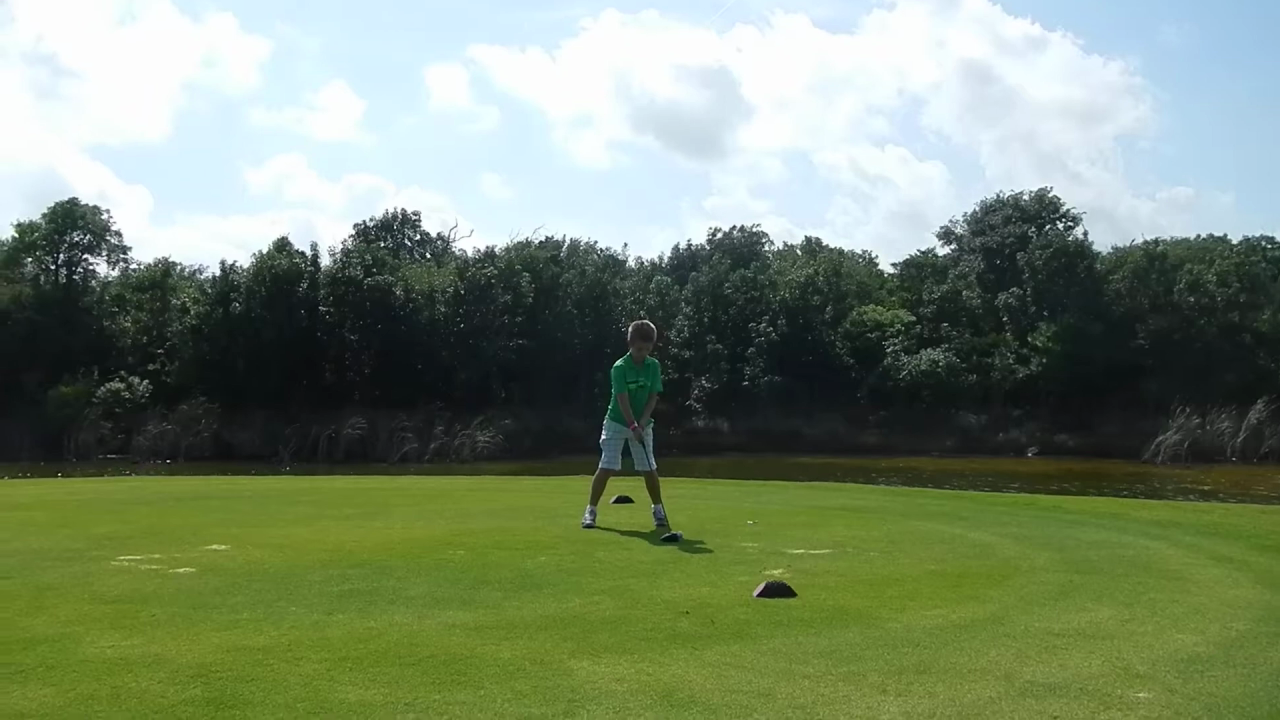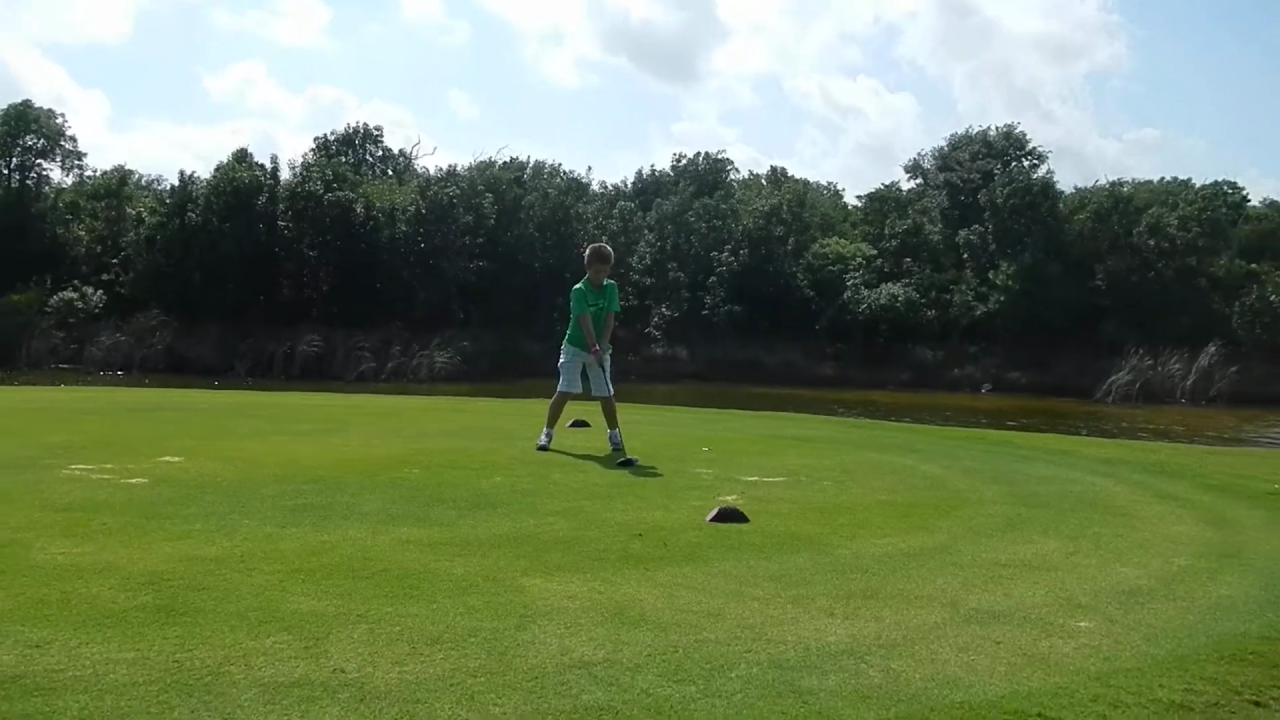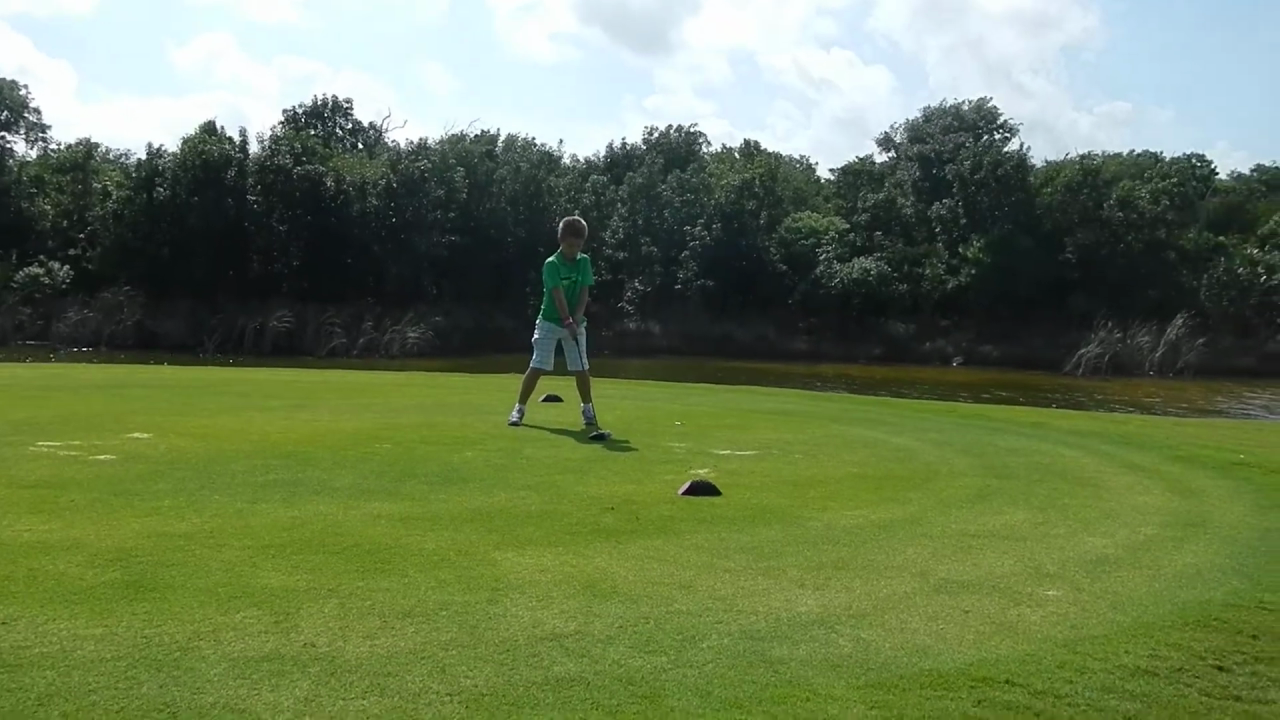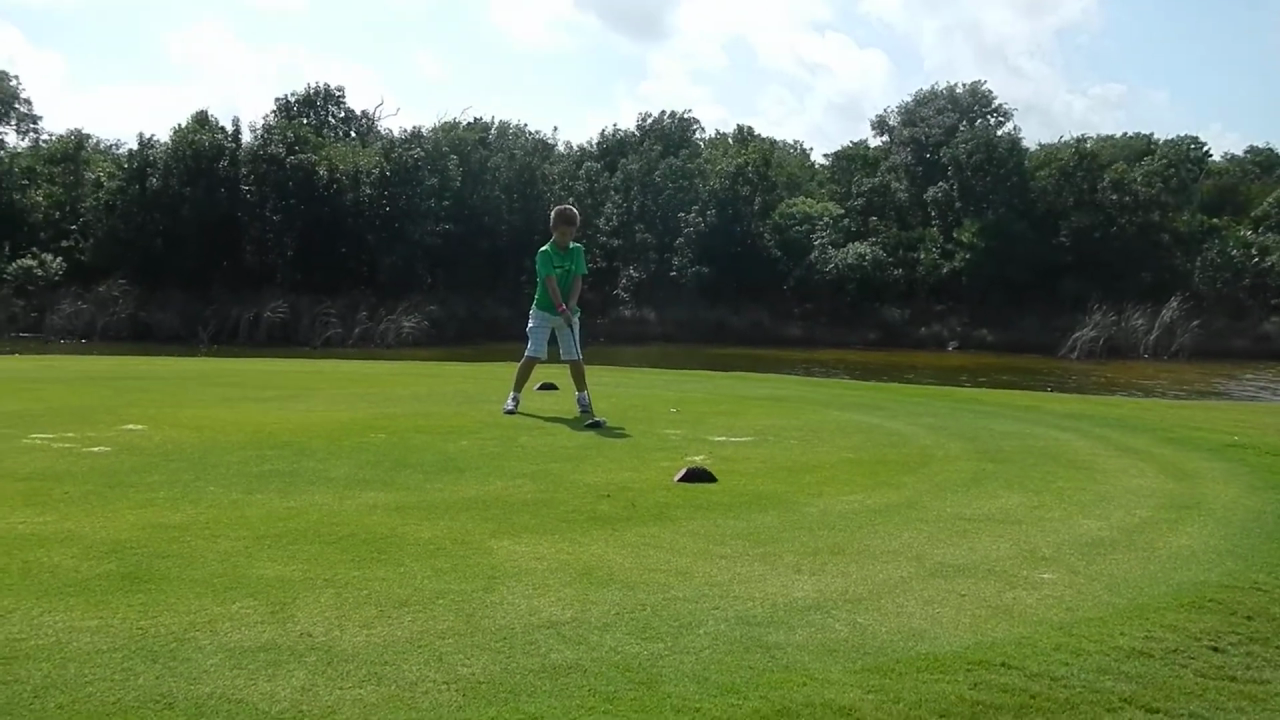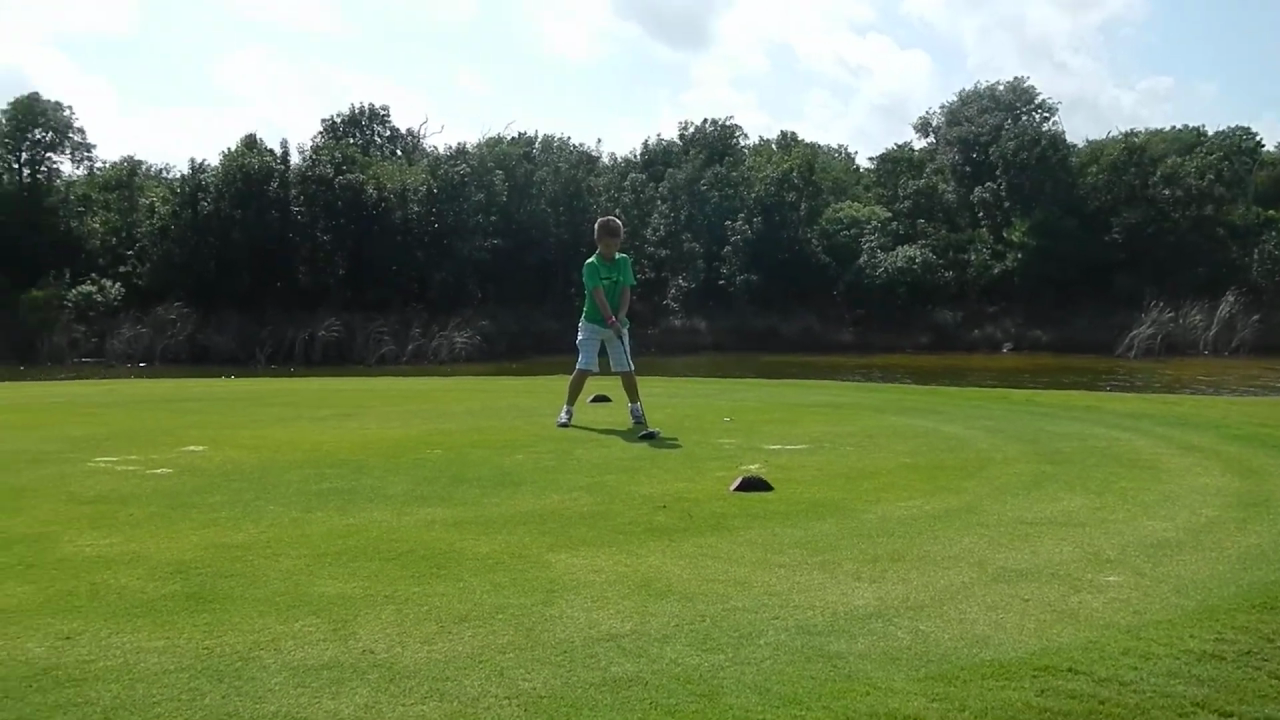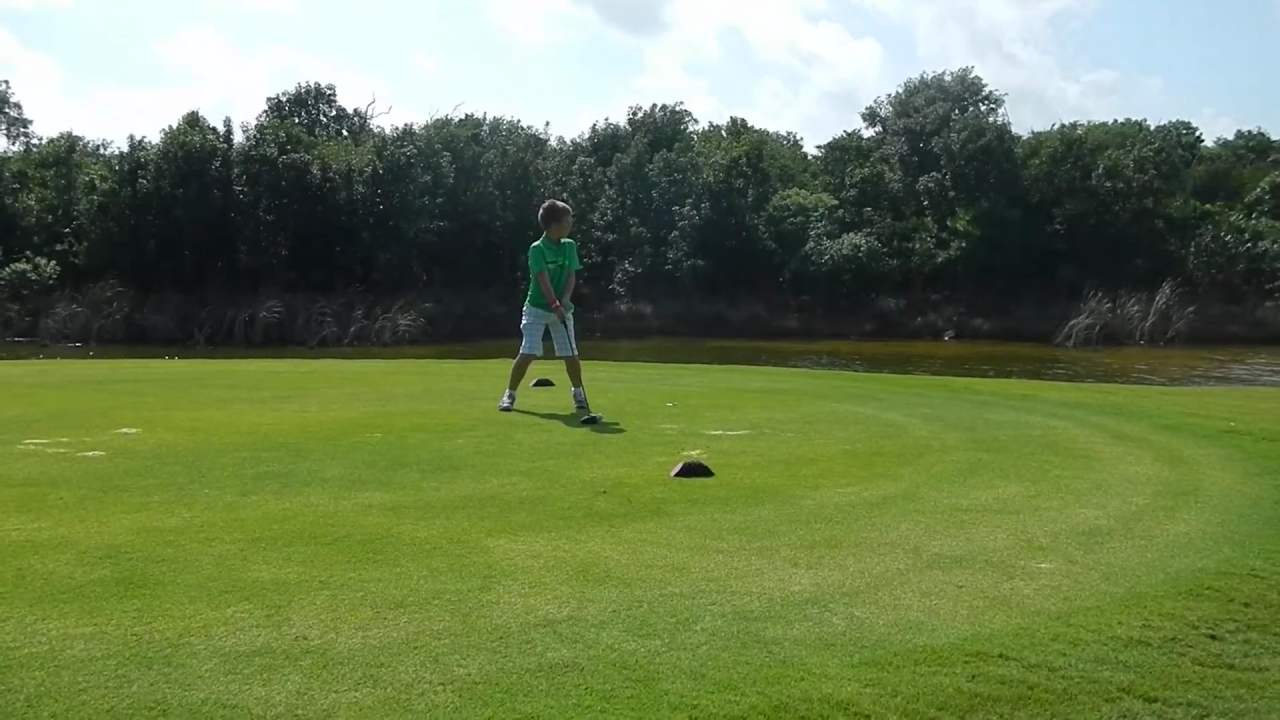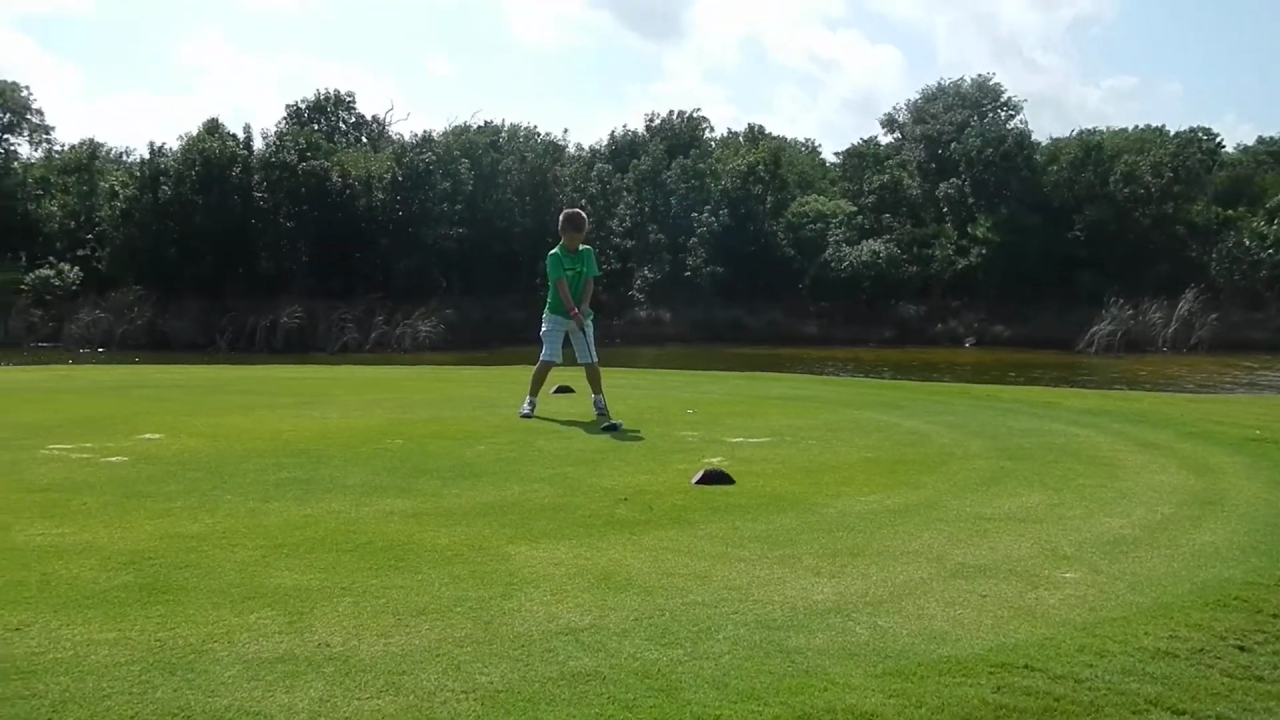
dt=0.7s
person 1, frame 1
left shoulder: (654, 366)
right shoulder: (619, 367)
left elbow: (653, 397)
right elbow: (622, 400)
left wrist: (642, 422)
right wrist: (632, 426)
left hip: (642, 424)
right hip: (617, 423)
left knee: (649, 468)
right knee: (606, 467)
left ankle: (658, 510)
right ankle: (591, 510)
person 1, frame 2
left shoulder: (611, 288)
right shoulder: (579, 291)
left elbow: (610, 319)
right elbow: (585, 322)
left wrist: (602, 346)
right wrist: (593, 349)
left hip: (599, 349)
right hip: (575, 347)
left knee: (606, 394)
right knee: (564, 391)
left ankle: (614, 434)
right ankle: (547, 432)
person 1, frame 3
left shoulder: (584, 261)
right shoulder: (551, 264)
left elbow: (584, 293)
right elbow: (558, 296)
left wrist: (576, 319)
right wrist: (567, 321)
left hip: (575, 323)
right hip: (550, 322)
left knee: (581, 368)
right knee: (537, 367)
left ankle: (587, 409)
right ankle: (519, 408)
person 1, frame 4
left shoulder: (577, 251)
right shoulder: (544, 253)
left elbow: (577, 281)
right elbow: (551, 284)
left wrist: (570, 306)
right wrist: (561, 308)
left hip: (568, 311)
right hip: (543, 311)
left knee: (574, 357)
right knee: (532, 355)
left ankle: (582, 397)
right ankle: (514, 396)
person 1, frame 5
left shoulder: (624, 261)
right shoulder: (591, 265)
left elbow: (626, 292)
right elbow: (599, 296)
left wrist: (620, 316)
right wrist: (610, 320)
left hip: (617, 323)
right hip: (593, 323)
left knee: (626, 369)
right knee: (583, 368)
left ankle: (635, 408)
right ankle: (567, 410)
person 1, frame 6
left shoulder: (569, 246)
right shoulder: (537, 249)
left elbow: (571, 276)
right elbow: (544, 280)
left wrist: (565, 300)
right wrist: (555, 305)
left hip: (562, 307)
right hip: (537, 307)
left knee: (570, 353)
right knee: (527, 353)
left ankle: (578, 392)
right ankle: (510, 394)
person 1, frame 7
left shoulder: (587, 252)
right shoulder: (554, 256)
left elbow: (589, 282)
right elbow: (562, 287)
left wrist: (584, 306)
right wrist: (573, 312)
left hip: (581, 314)
right hip: (557, 315)
left knee: (590, 360)
right knee: (547, 360)
left ankle: (598, 399)
right ankle: (530, 401)
